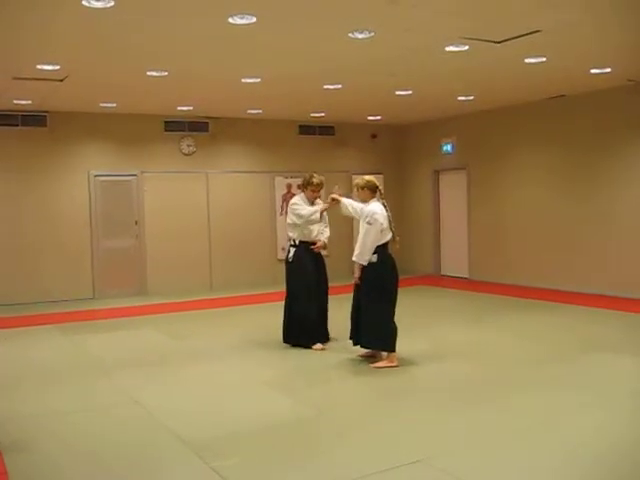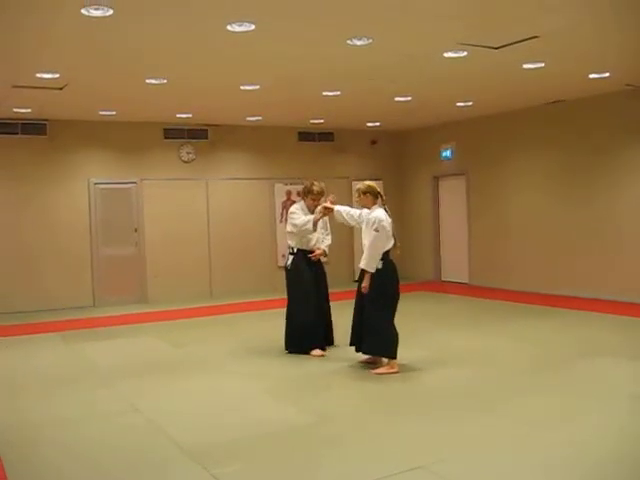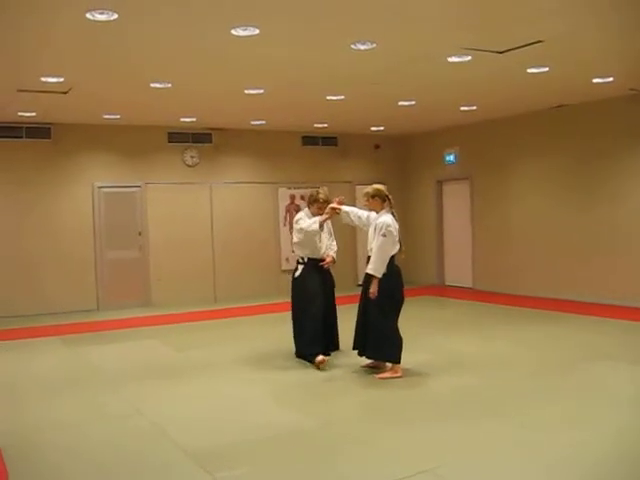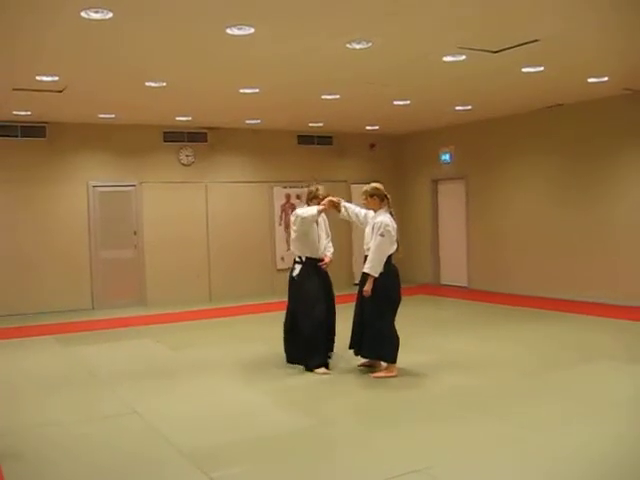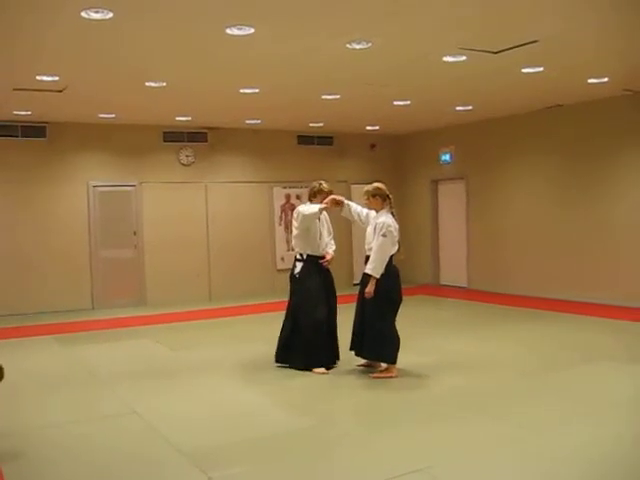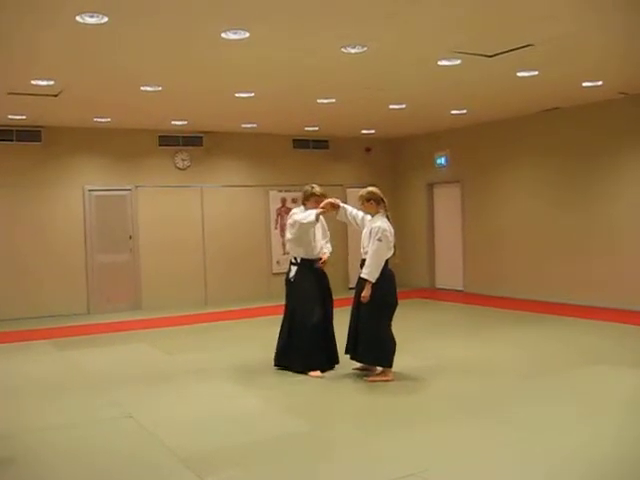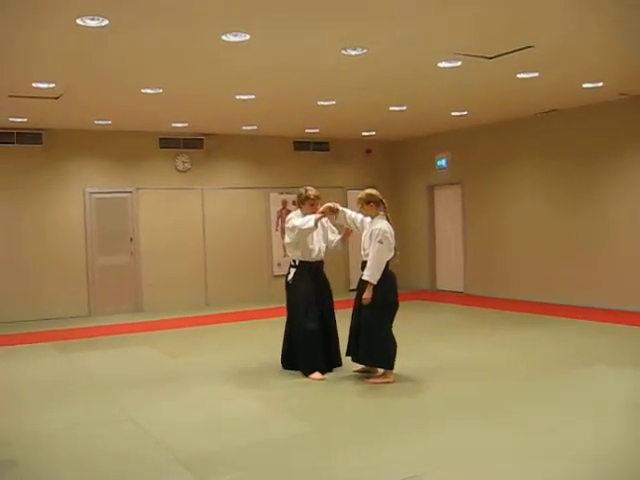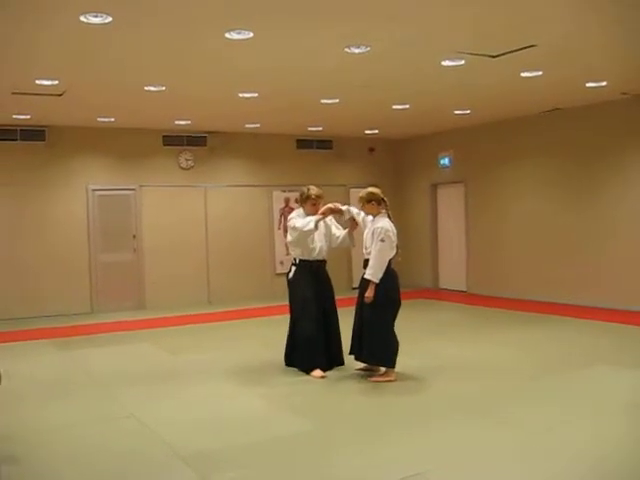
dt=0.3s
person 1, frame 1
left shoulder: (372, 211)
right shoulder: (374, 207)
left elbow: (366, 242)
right elbow: (358, 209)
left wrist: (358, 268)
right wrist: (340, 200)
left hip: (378, 264)
right hip: (378, 262)
left knee: (380, 309)
right knee: (368, 306)
left ankle: (391, 356)
right ankle: (377, 349)
person 1, frame 2
left shoulder: (378, 217)
right shoulder: (369, 214)
left elbow: (373, 250)
right elbow: (352, 215)
left wrist: (367, 277)
right wrist: (333, 208)
left hip: (380, 271)
right hip: (376, 270)
left knee: (381, 316)
right knee: (369, 313)
left ankle: (391, 363)
right ankle: (377, 355)
person 1, frame 3
left shoulder: (385, 222)
right shoulder: (376, 218)
left elbow: (381, 254)
right elbow: (358, 216)
left wrist: (374, 282)
right wrist: (340, 209)
left hip: (386, 276)
right hip: (379, 274)
left knee: (385, 320)
right knee: (372, 317)
left ankle: (395, 367)
right ankle: (380, 360)
person 1, frame 4
left shoulder: (383, 222)
right shoulder: (374, 216)
left elbow: (378, 254)
right elbow: (356, 213)
left wrist: (369, 281)
right wrist: (339, 204)
left hip: (382, 275)
right hip: (377, 273)
left knee: (382, 320)
right knee: (369, 317)
left ankle: (391, 367)
right ankle: (375, 359)
person 1, frame 5
left shoulder: (385, 222)
right shoulder: (375, 217)
left elbow: (380, 254)
right elbow: (357, 212)
left wrist: (372, 282)
right wrist: (341, 202)
left hip: (383, 276)
right hip: (376, 272)
left knee: (383, 320)
right knee: (369, 317)
left ankle: (390, 367)
right ankle: (375, 360)
person 1, frame 6
left shoulder: (380, 226)
right shoulder: (371, 220)
left elbow: (376, 259)
right elbow: (353, 215)
left wrist: (368, 286)
right wrist: (337, 206)
left hip: (379, 280)
right hip: (372, 276)
left knee: (378, 324)
right knee: (365, 321)
left ankle: (386, 371)
right ankle: (371, 363)
person 1, frame 7
left shoulder: (381, 228)
right shoulder: (370, 222)
left elbow: (377, 261)
right elbow: (352, 218)
left wrist: (369, 288)
right wrist: (336, 210)
left hip: (380, 282)
right hip: (372, 278)
left knee: (379, 326)
right knee: (365, 322)
left ankle: (387, 372)
right ankle: (372, 365)
person 1, frame 8
left shoulder: (382, 227)
right shoulder: (373, 220)
left elbow: (379, 259)
right elbow: (356, 213)
left wrist: (371, 287)
right wrist: (342, 209)
left hip: (382, 280)
right hip: (374, 276)
left knee: (382, 324)
right knee: (368, 321)
left ankle: (389, 371)
right ankle: (375, 363)
person 2, frame 1
left shoulder: (318, 203)
right shoulder: (296, 203)
left elbow: (324, 226)
right elbow: (306, 216)
left wrist: (323, 241)
right wrist: (325, 207)
left hip: (314, 252)
right hip: (299, 252)
left knee: (319, 293)
right knee: (303, 295)
left ankle: (317, 334)
right ankle: (307, 337)
person 2, frame 2
left shoulder: (320, 213)
right shoulder: (295, 211)
left elbow: (326, 234)
right elbow: (301, 226)
left wrist: (322, 249)
right wrist: (318, 217)
left hip: (315, 260)
right hip: (298, 260)
left knee: (320, 301)
right knee: (304, 303)
left ankle: (319, 340)
right ankle: (308, 344)
person 2, frame 3
left shoulder: (324, 219)
right shoulder: (301, 218)
left elbow: (331, 240)
right elbow: (308, 230)
left wrist: (331, 256)
right wrist: (324, 218)
left hip: (323, 267)
right hip: (306, 269)
left knee: (327, 308)
right knee: (312, 309)
left ankle: (324, 345)
right ankle: (314, 352)
person 2, frame 4
left shoulder: (322, 218)
right shoulder: (299, 215)
left elbow: (327, 240)
right elbow: (304, 216)
left wrist: (328, 256)
right wrist: (321, 208)
left hip: (319, 268)
right hip: (303, 269)
left knee: (326, 311)
right knee: (311, 314)
left ankle: (321, 350)
right ankle: (314, 361)
person 2, frame 5
left shoulder: (323, 215)
right shoulder: (302, 212)
left elbow: (329, 239)
right elbow: (306, 213)
left wrist: (330, 253)
right wrist: (324, 206)
left hip: (321, 266)
right hip: (305, 267)
left knee: (327, 312)
right knee: (311, 314)
left ankle: (325, 355)
right ankle: (313, 360)
person 2, frame 6
left shoulder: (318, 218)
right shoulder: (296, 215)
left elbow: (324, 240)
right elbow: (302, 222)
left wrist: (326, 254)
right wrist: (321, 211)
left hip: (317, 269)
right hip: (300, 270)
left knee: (323, 315)
right knee: (306, 316)
left ankle: (322, 358)
right ankle: (309, 363)
person 2, frame 7
left shoulder: (321, 220)
right shoulder: (293, 219)
left elbow: (331, 241)
right elbow: (301, 228)
left wrist: (343, 237)
right wrist: (319, 215)
left hip: (317, 271)
right hip: (300, 273)
left knee: (325, 317)
right knee: (305, 320)
left ankle: (325, 359)
right ankle: (310, 365)
person 2, frame 8
left shoulder: (325, 218)
right shoulder: (295, 217)
left elbow: (337, 238)
right elbow: (302, 228)
left wrist: (350, 229)
right wrist: (319, 216)
left hip: (320, 270)
right hip: (301, 272)
left knee: (327, 315)
right knee: (307, 317)
left ankle: (327, 358)
right ankle: (311, 363)
